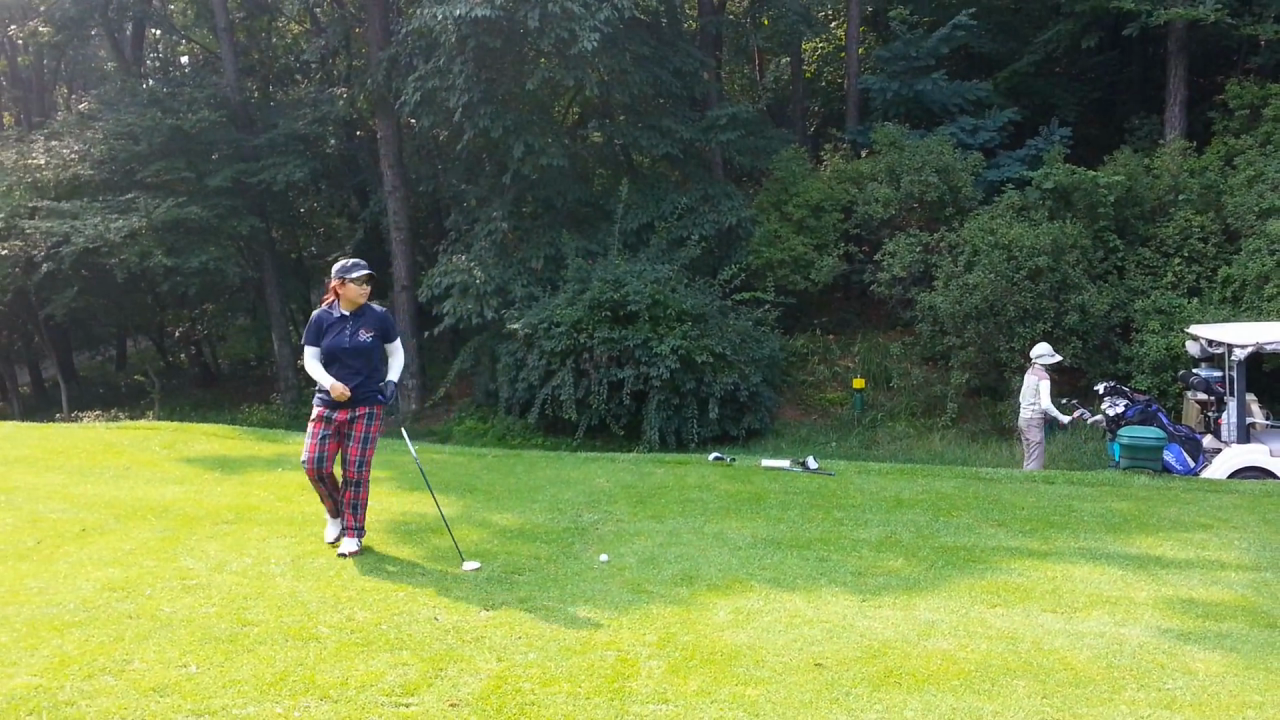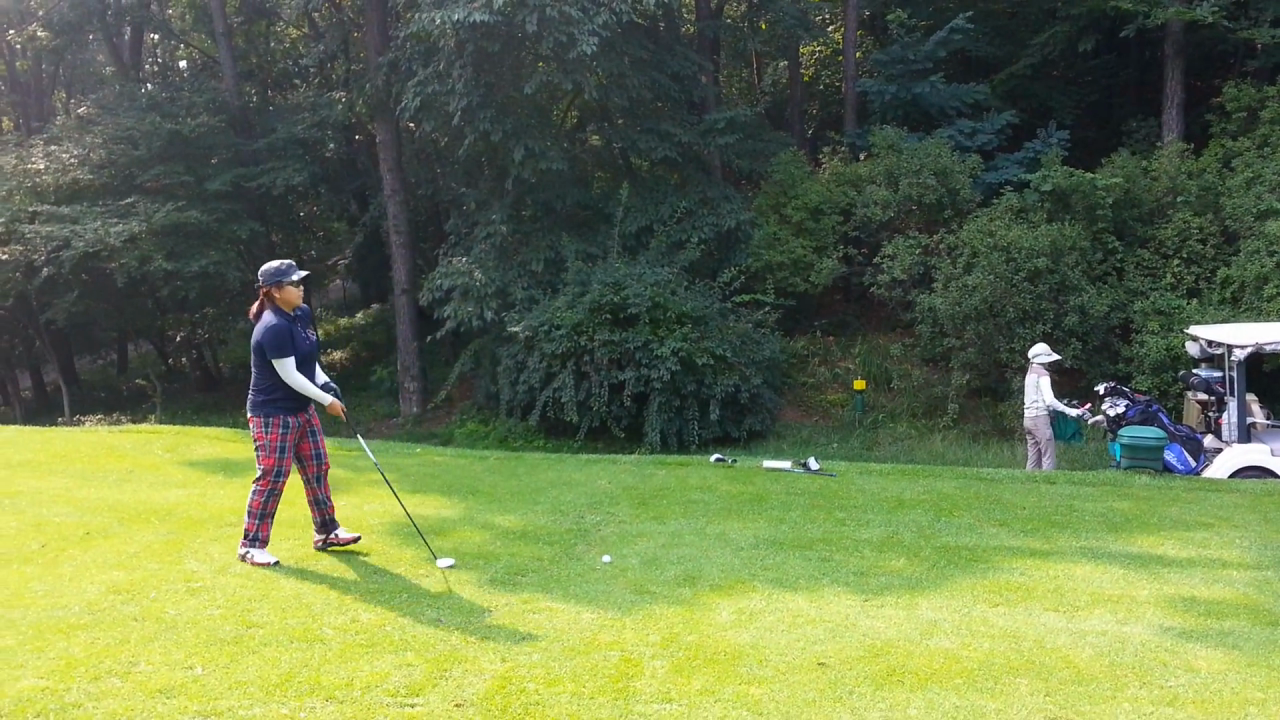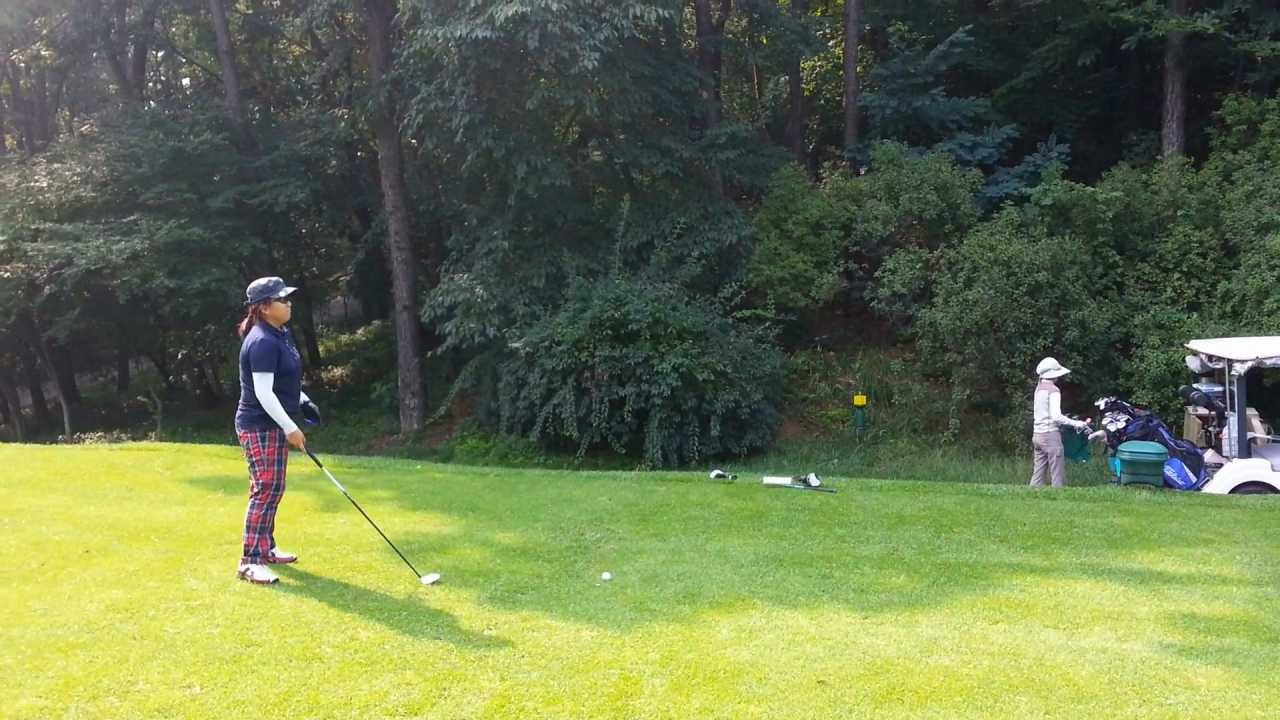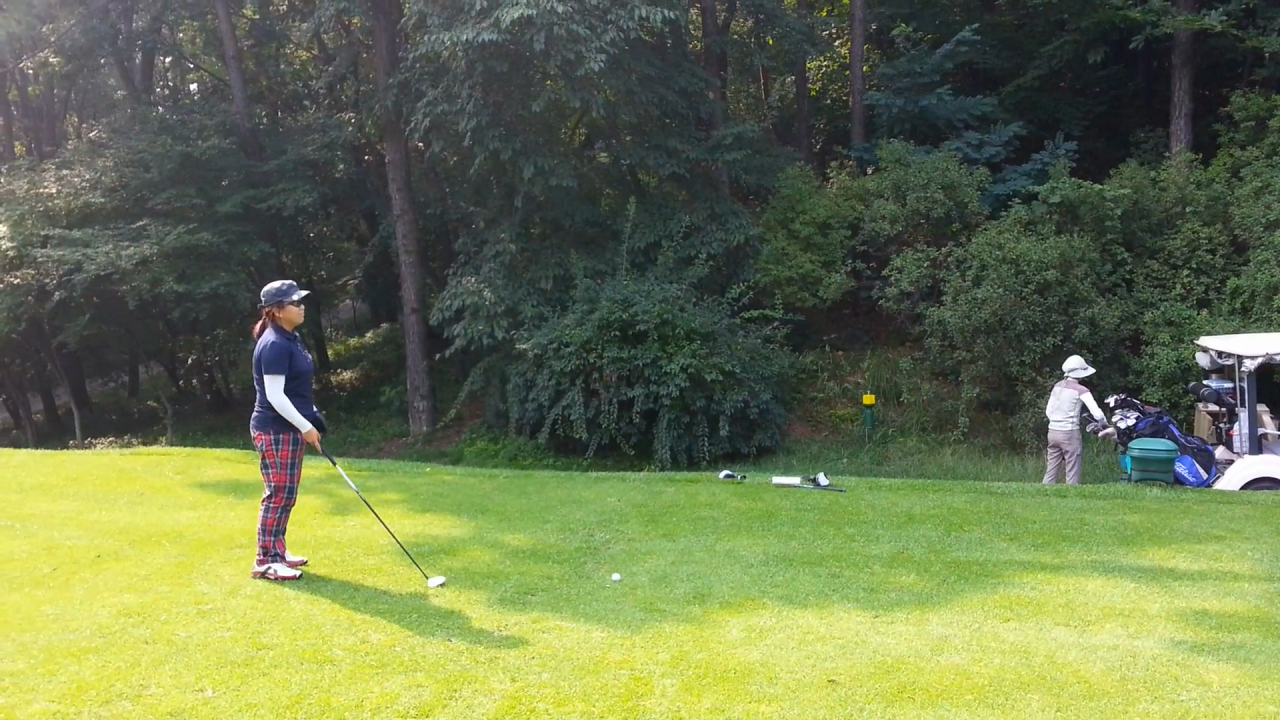
dt=0.5s
person 1, frame 1
left shoulder: (380, 317)
right shoulder: (321, 318)
left elbow: (396, 355)
right elbow: (310, 360)
left wrist: (390, 383)
right wrist: (330, 383)
left hip: (368, 407)
right hip: (328, 405)
left knee: (356, 471)
right knee: (313, 463)
left ankle: (352, 533)
right ankle: (335, 511)
person 1, frame 2
left shoulder: (302, 314)
right shoulder: (272, 327)
right elbow: (290, 376)
left wrist: (324, 381)
right wrist: (327, 400)
left hip: (301, 408)
right hip: (272, 413)
left knee: (317, 467)
right knee: (272, 478)
left ankle: (326, 531)
right ankle: (251, 545)
person 1, frame 3
left shoulder: (282, 335)
right shoulder: (262, 342)
right elbow: (264, 393)
left wrist: (304, 401)
right wrist: (291, 428)
left hip: (274, 425)
right hip: (260, 426)
left knee: (269, 488)
right knee: (267, 489)
left ankle: (265, 548)
right ankle: (251, 561)
person 1, frame 4
left shoulder: (292, 338)
right shoulder: (274, 345)
right elbow: (275, 396)
left wrist: (311, 412)
right wrist: (305, 426)
left hip: (289, 429)
right hip: (275, 430)
left knee: (285, 493)
right knee: (279, 494)
left ankle: (276, 550)
right ankle: (266, 561)
